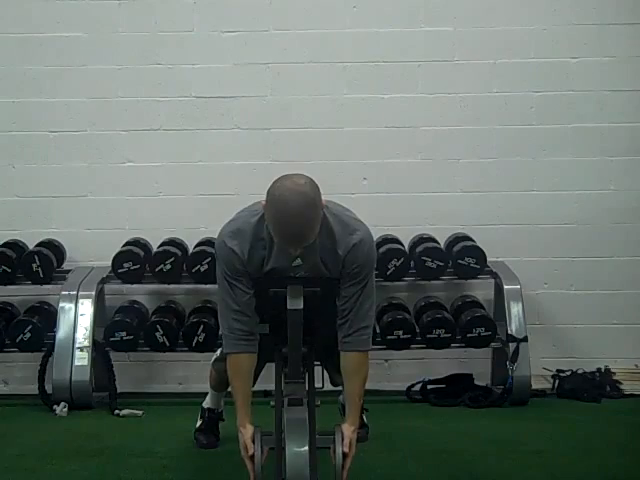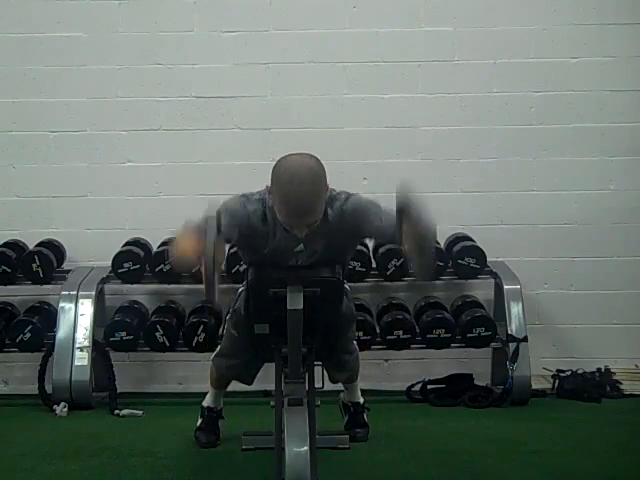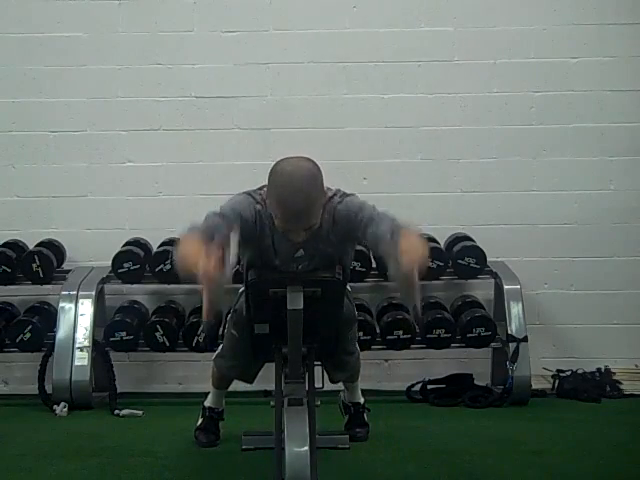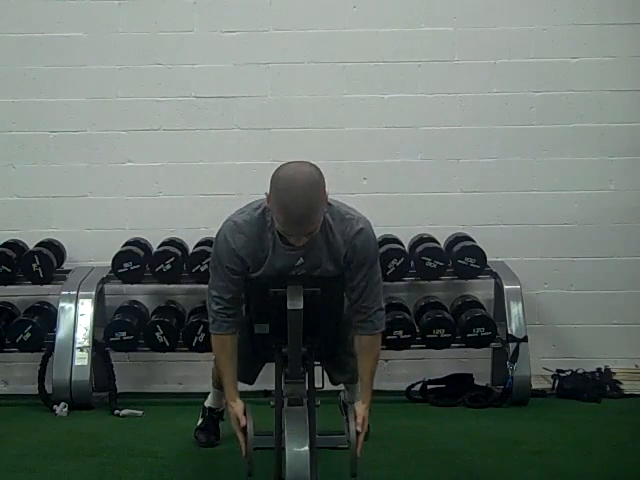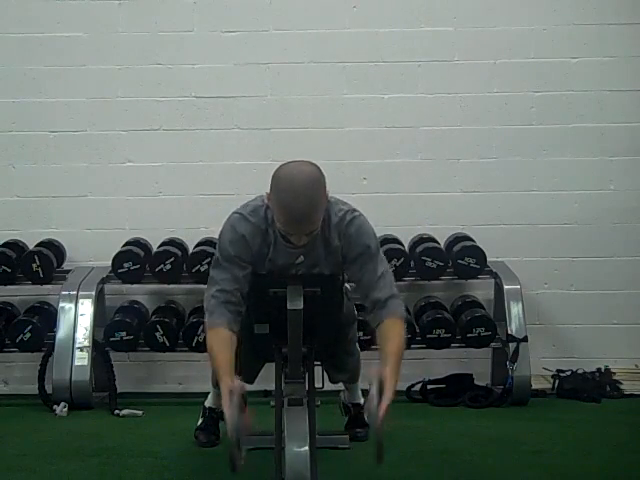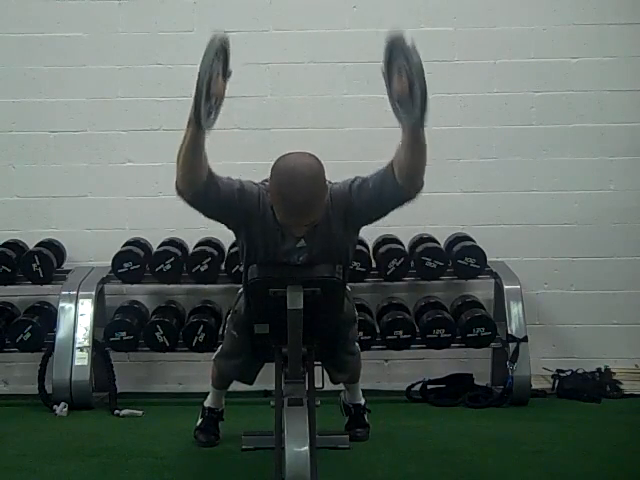
dt=0.7s
person 1, frame 1
left shoulder: (355, 239)
right shoulder: (235, 239)
left elbow: (355, 332)
right elbow: (239, 333)
left wrist: (352, 419)
right wrist: (243, 421)
right hip: (260, 307)
right knee: (229, 355)
left ankle: (348, 405)
right ankle: (211, 407)
person 1, frame 2
left shoulder: (347, 211)
right shoulder: (247, 211)
left elbow: (393, 225)
right elbow: (189, 243)
right wrist: (194, 247)
left knee: (345, 359)
right knee: (229, 359)
left ankle: (353, 400)
right ankle: (212, 405)
person 1, frame 3
left shoulder: (345, 210)
right shoulder: (247, 209)
left elbow: (400, 237)
right elbow: (189, 246)
left wrist: (410, 259)
right wrist: (202, 264)
left knee: (346, 358)
right knee: (231, 357)
left ankle: (354, 401)
right ankle: (213, 405)
person 1, frame 4
left shoulder: (355, 232)
right shoulder: (236, 234)
left elbow: (368, 317)
right elbow: (223, 315)
left wrist: (363, 399)
right wrist: (233, 397)
left knee: (348, 363)
right knee: (231, 359)
left ankle: (349, 398)
right ankle: (213, 405)
person 1, frame 5
left shoulder: (351, 226)
right shoulder: (242, 226)
left elbow: (384, 300)
right elbow: (222, 305)
left wrist: (389, 373)
right wrist: (227, 383)
left knee: (345, 363)
right knee: (230, 360)
left ankle: (353, 401)
right ankle: (214, 405)
person 1, frame 6
left shoulder: (346, 201)
right shoulder: (249, 202)
left elbow: (408, 183)
right elbow: (189, 187)
right wrist: (198, 115)
left knee: (347, 362)
right knee: (228, 363)
left ankle: (355, 404)
right ankle: (213, 406)
